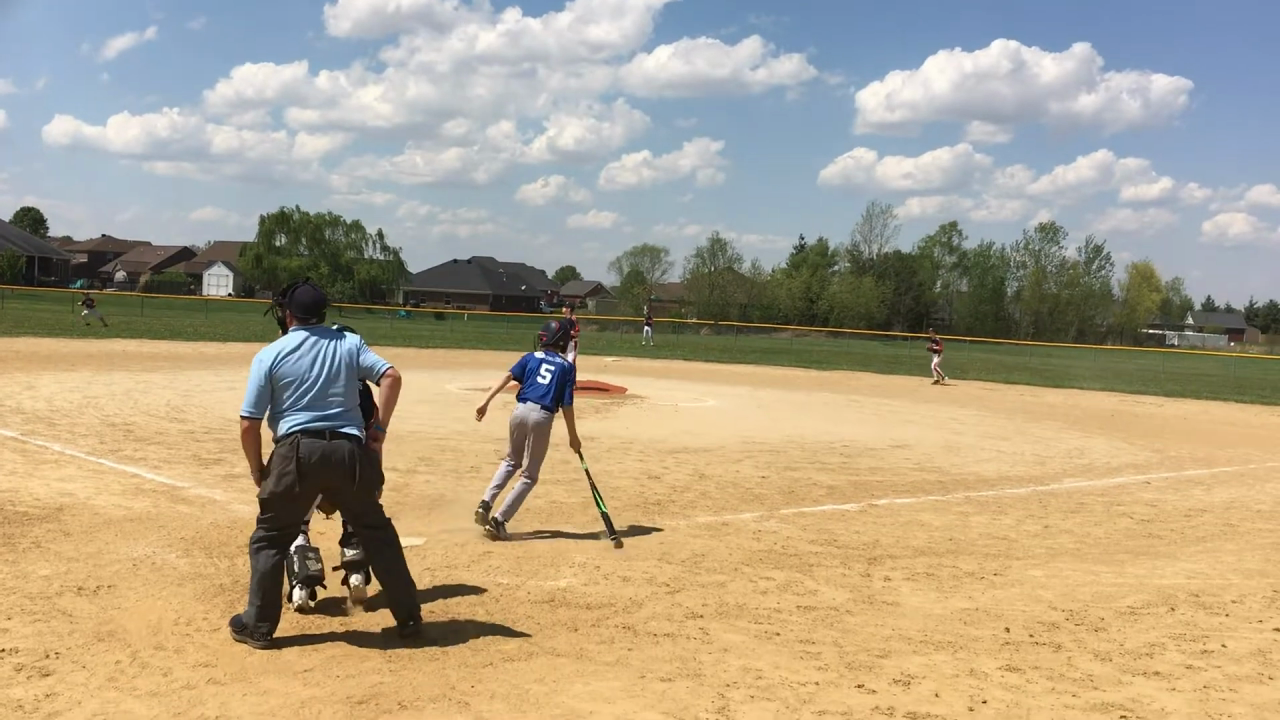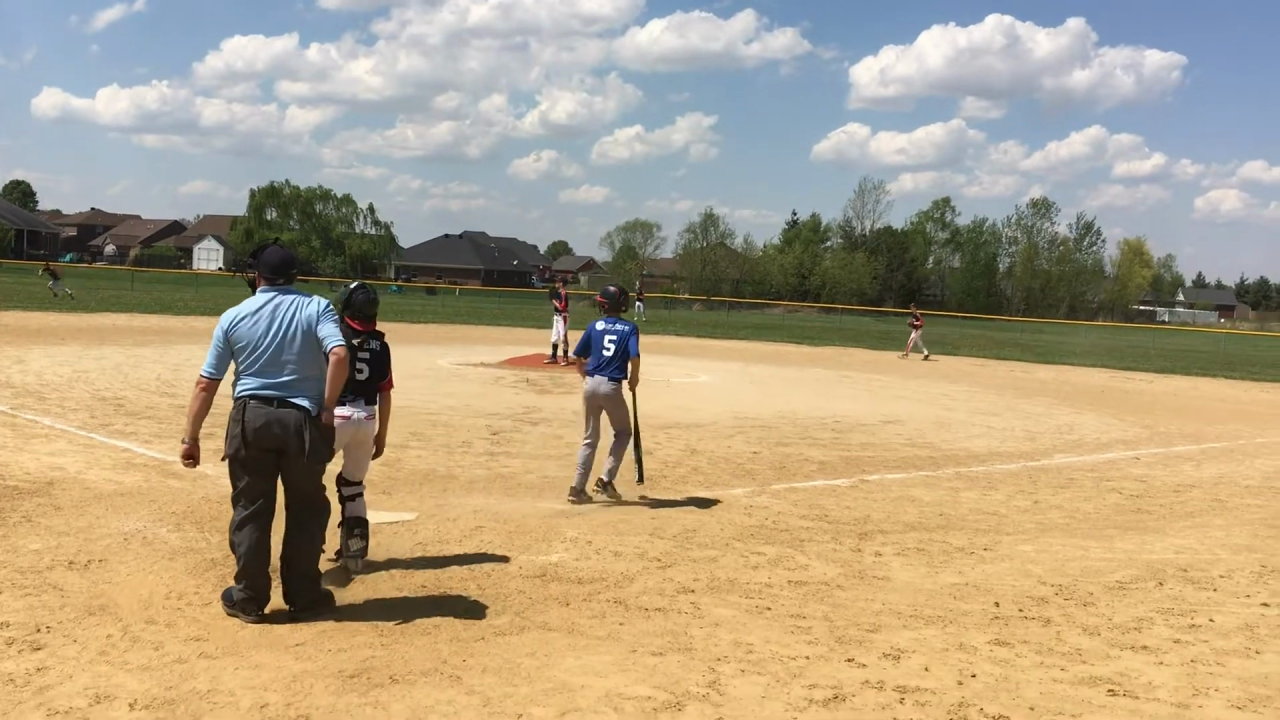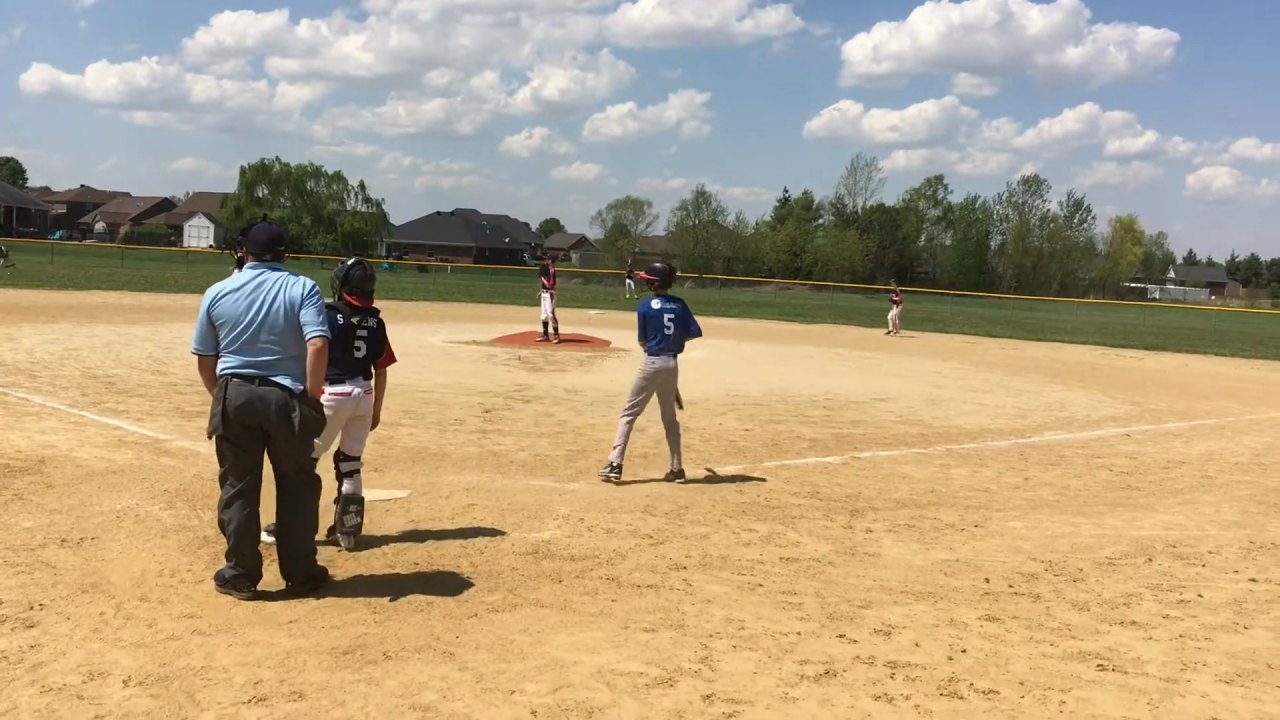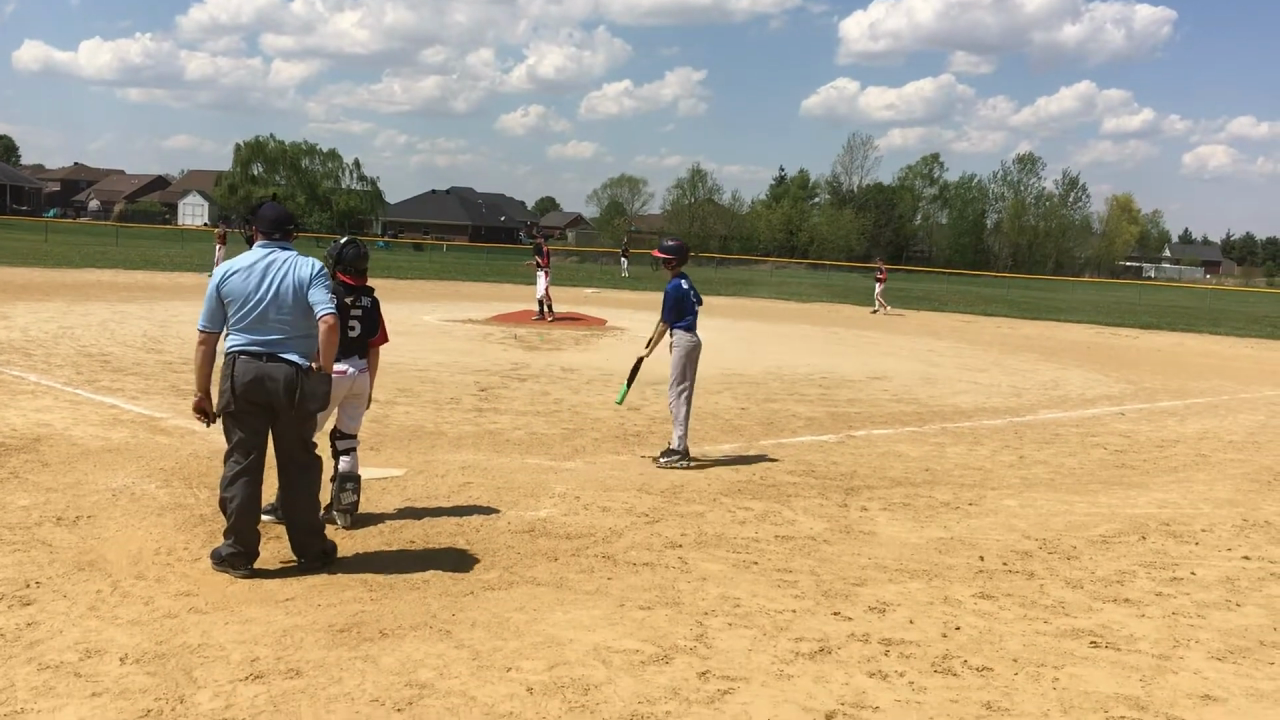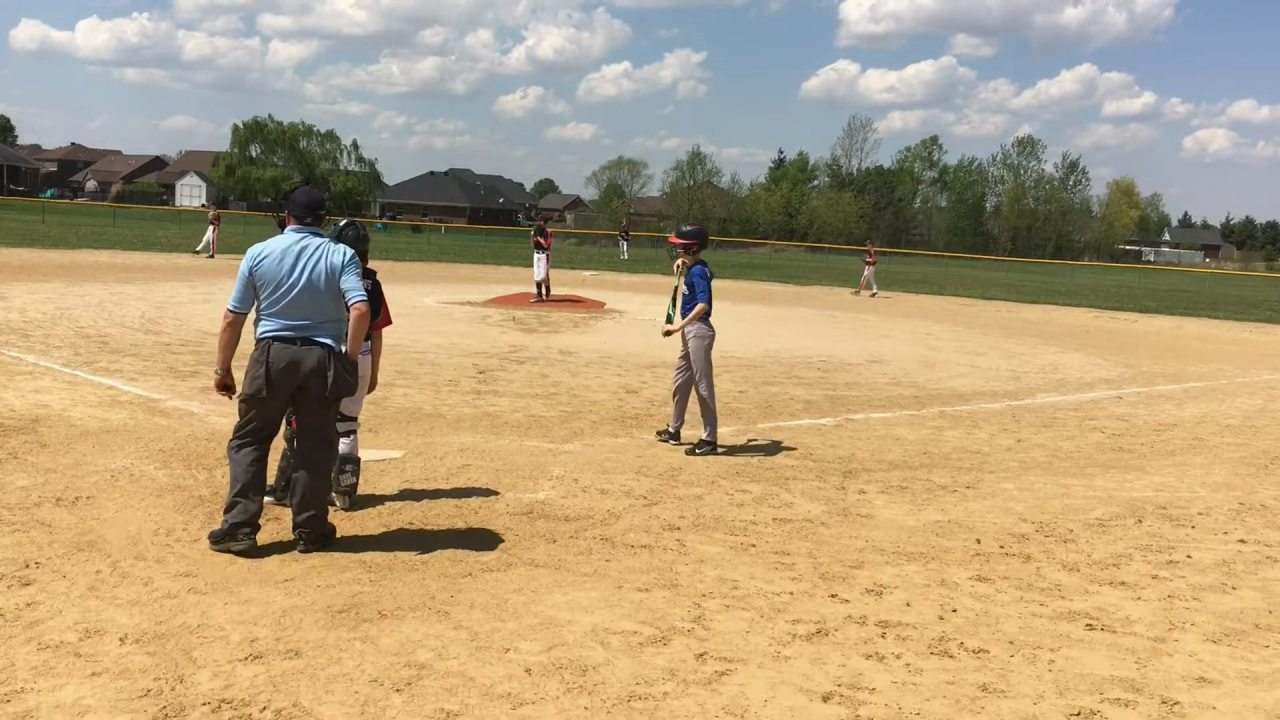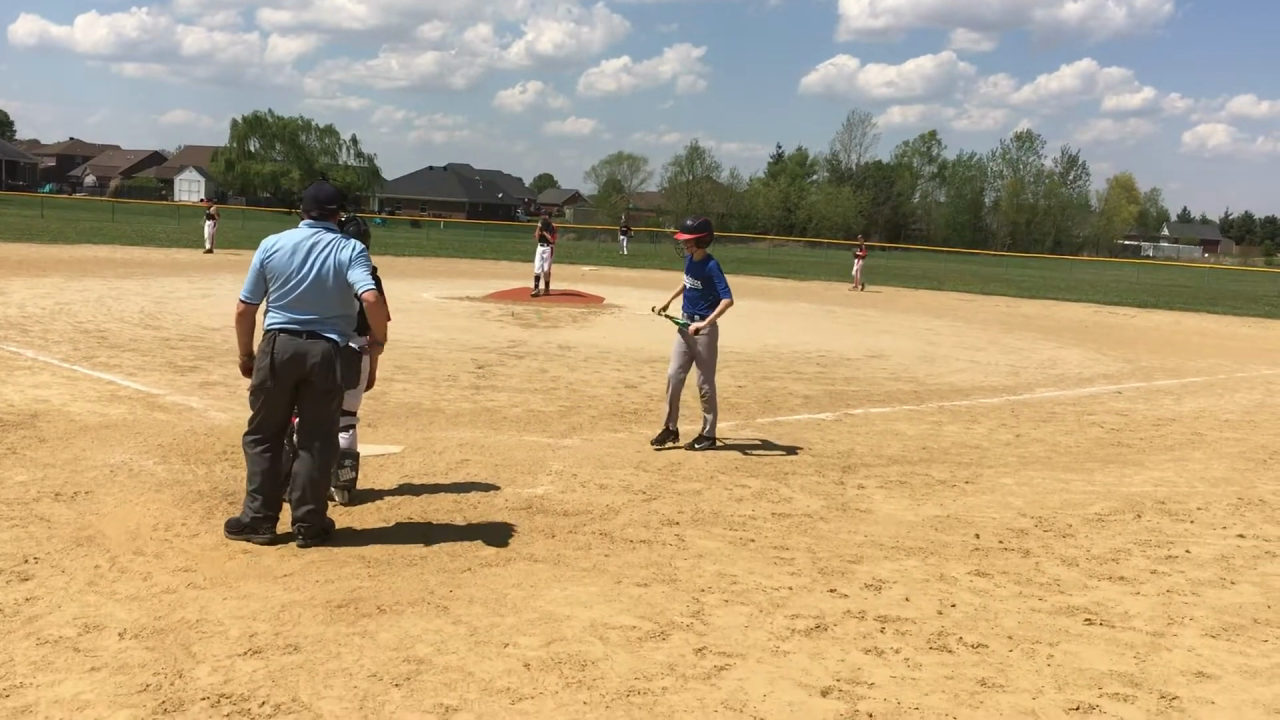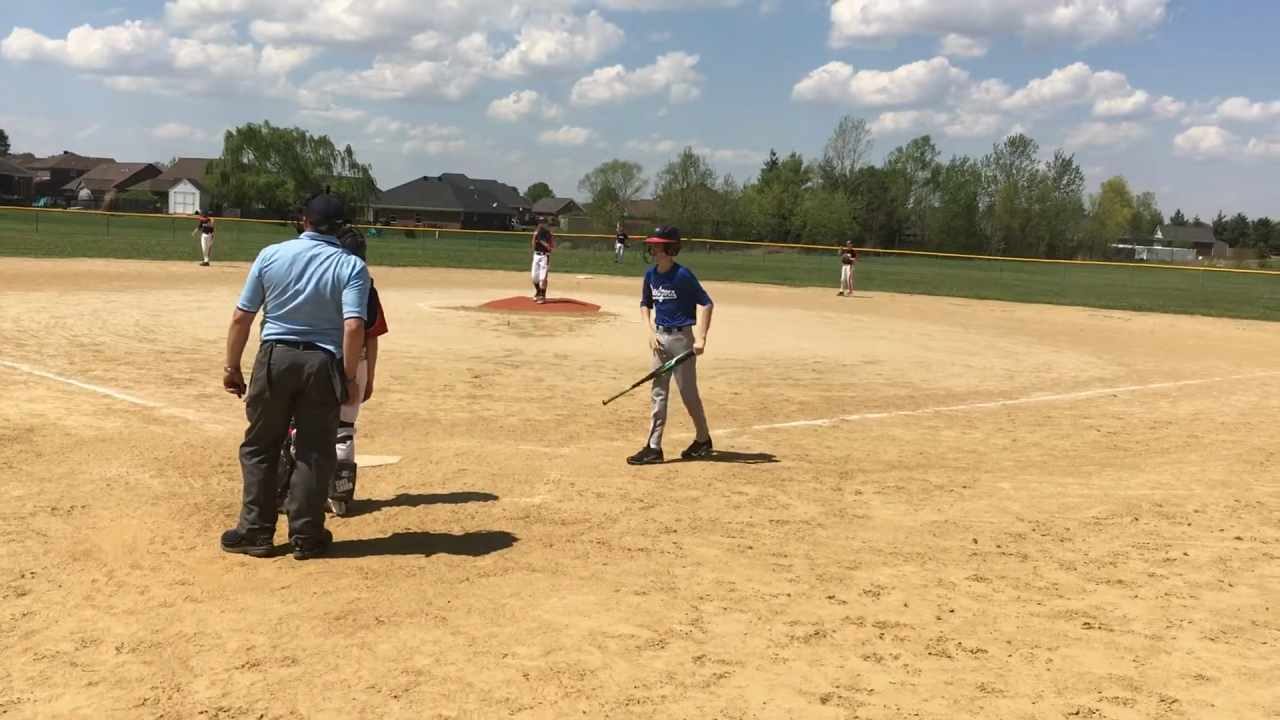
dt=0.4s
person 1, frame 1
left shoulder: (269, 355)
right shoulder: (350, 343)
left elbow: (249, 424)
right elbow: (391, 377)
left wrist: (258, 470)
right wrist: (379, 428)
left hip: (298, 452)
right hip: (350, 452)
left knee: (269, 539)
right knee: (377, 533)
left ankle: (258, 625)
right ankle: (407, 617)
person 1, frame 2
left shoulder: (234, 317)
right shoulder: (316, 307)
left elbow: (206, 384)
right elbow: (339, 355)
left wrist: (191, 437)
right wrist: (327, 408)
left hip: (251, 418)
right hip: (301, 420)
left knee: (251, 510)
right knee: (308, 510)
left ankle: (249, 599)
right ankle: (303, 596)
person 1, frame 3
left shoulder: (217, 293)
right shoulder: (303, 288)
left elbow: (205, 361)
right elbow: (317, 345)
left wrist: (221, 400)
right wrist: (312, 396)
left hip: (235, 396)
right hip: (286, 398)
left knee: (238, 487)
right knee: (298, 487)
left ankle: (241, 575)
right ankle: (300, 574)
person 1, frame 4
left shoulder: (226, 271)
right shoulder: (310, 268)
left elbow: (206, 339)
right elbow: (329, 323)
left wrist: (202, 392)
right wrist: (324, 370)
left hip: (242, 372)
right hip: (293, 376)
left knee: (241, 464)
right knee: (299, 465)
left ankle: (238, 553)
right ankle: (310, 549)
person 1, frame 5
left shoulder: (259, 253)
right shoulder: (341, 255)
left elbow: (233, 319)
right elbow: (360, 310)
left wrist: (222, 368)
right wrist: (350, 357)
left hip: (272, 356)
right hip: (322, 359)
left knee: (248, 440)
right knee: (316, 446)
left ankle: (239, 527)
right ankle: (310, 530)
person 1, frame 6
left shoulder: (272, 245)
right shoulder: (351, 250)
left elbow: (244, 309)
right elbow: (371, 299)
left wrist: (246, 354)
right wrist: (378, 339)
left hip: (278, 348)
right hip: (327, 353)
left knee: (262, 435)
right knee: (317, 440)
left ankle: (258, 520)
right ankle: (308, 524)
person 1, frame 7
left shoulder: (271, 254)
right shoulder: (352, 266)
left elbow: (241, 317)
right elbow: (353, 327)
left wrist: (232, 367)
right wrist: (350, 378)
left hip: (274, 359)
right hip: (323, 364)
left knee: (259, 446)
right knee: (314, 451)
left ankle: (255, 532)
right ankle: (305, 536)
person 2, frame 1
right shoulder: (359, 387)
right elbow: (373, 434)
left knee: (296, 526)
right knee: (355, 523)
left ankle: (302, 586)
right ankle: (357, 575)
person 2, frame 2
right shoulder: (380, 345)
right elbow: (385, 395)
right wrist: (382, 434)
left hip: (335, 416)
right hip: (366, 419)
right knee: (353, 486)
right ankle: (354, 552)
person 2, frame 3
left shoulder: (327, 316)
right shoulder: (376, 322)
right elbow: (381, 371)
right wrist: (376, 409)
left hip: (332, 395)
right hip: (363, 395)
right knee: (351, 463)
right ankle: (348, 529)
person 2, frame 4
right shoulder: (370, 301)
right elbow: (374, 350)
right wrist: (369, 387)
left hip: (328, 373)
right hip: (360, 374)
right knee: (347, 442)
right ankle: (344, 508)
person 2, frame 5
right shoulder: (372, 283)
right elbow: (376, 333)
right wrist: (373, 372)
right hip: (361, 357)
right knee: (348, 424)
left ankle: (285, 488)
right ankle: (343, 490)
person 2, frame 6
right shoulder: (372, 278)
right elbow: (375, 328)
right wrist: (372, 368)
right hip: (360, 352)
right knee: (347, 419)
left ankle: (285, 482)
right ankle: (342, 485)
person 2, frame 7
right shoulder: (367, 290)
right elbow: (372, 339)
right wrist: (369, 379)
right hip: (355, 364)
left knee: (300, 427)
right knee: (344, 431)
left ankle: (283, 493)
right ankle: (339, 496)
person 3, frame 1
left shoulder: (531, 357)
right shoulder: (567, 367)
left elbow: (508, 377)
right elbow: (566, 406)
left wrist: (486, 402)
right wrist: (573, 437)
left hip: (520, 412)
right hip: (542, 417)
left knee: (512, 461)
right knee: (529, 475)
left ankle: (485, 503)
right ankle: (498, 520)
person 3, frame 2
left shoulder: (594, 326)
right shoulder: (629, 328)
left elbow: (578, 357)
right elbow: (634, 356)
right wrist: (633, 377)
left hip: (591, 385)
right hip: (611, 387)
left knee: (590, 438)
right knee: (623, 433)
left ankle: (578, 488)
right ankle: (606, 480)
person 3, frame 3
left shoulder: (645, 306)
right shoulder: (681, 305)
left elbow: (642, 341)
right elbow: (695, 333)
left hip: (652, 364)
right hip: (671, 364)
left knee: (629, 413)
right knee: (669, 417)
left ankle: (615, 464)
right ankle: (677, 469)
person 3, frame 4
left shoulder: (673, 287)
right shoulder: (684, 279)
left elbow: (665, 323)
right elbow: (698, 302)
left wrist: (649, 349)
left hip: (682, 340)
right hip: (691, 339)
left knee: (678, 394)
right knee: (683, 394)
left ankle: (679, 450)
right ankle: (677, 447)
person 3, frame 5
left shoulder: (697, 272)
right shoulder: (695, 266)
left elbow: (703, 305)
left wrist: (679, 325)
right wrist: (684, 263)
left hip: (699, 330)
right hip: (691, 330)
left knee: (702, 385)
right knee: (681, 381)
left ankle: (710, 439)
right ankle: (673, 430)
person 3, frame 6
left shoulder: (711, 266)
right shoulder: (689, 260)
left elbow: (727, 299)
left wrist: (705, 323)
right wrist: (671, 299)
left hip: (704, 330)
right hip: (686, 326)
left knee: (705, 383)
right knee: (674, 376)
left ankle: (708, 434)
right ankle: (671, 428)
person 3, frame 7
left shoulder: (683, 274)
right shoulder: (650, 273)
left elbow: (706, 304)
right elbow: (646, 304)
left wrist: (700, 338)
right wrist: (649, 331)
left hip: (681, 338)
right hip: (660, 337)
left knee: (688, 393)
right knee: (658, 393)
left ankle: (703, 440)
right ankle: (653, 448)
